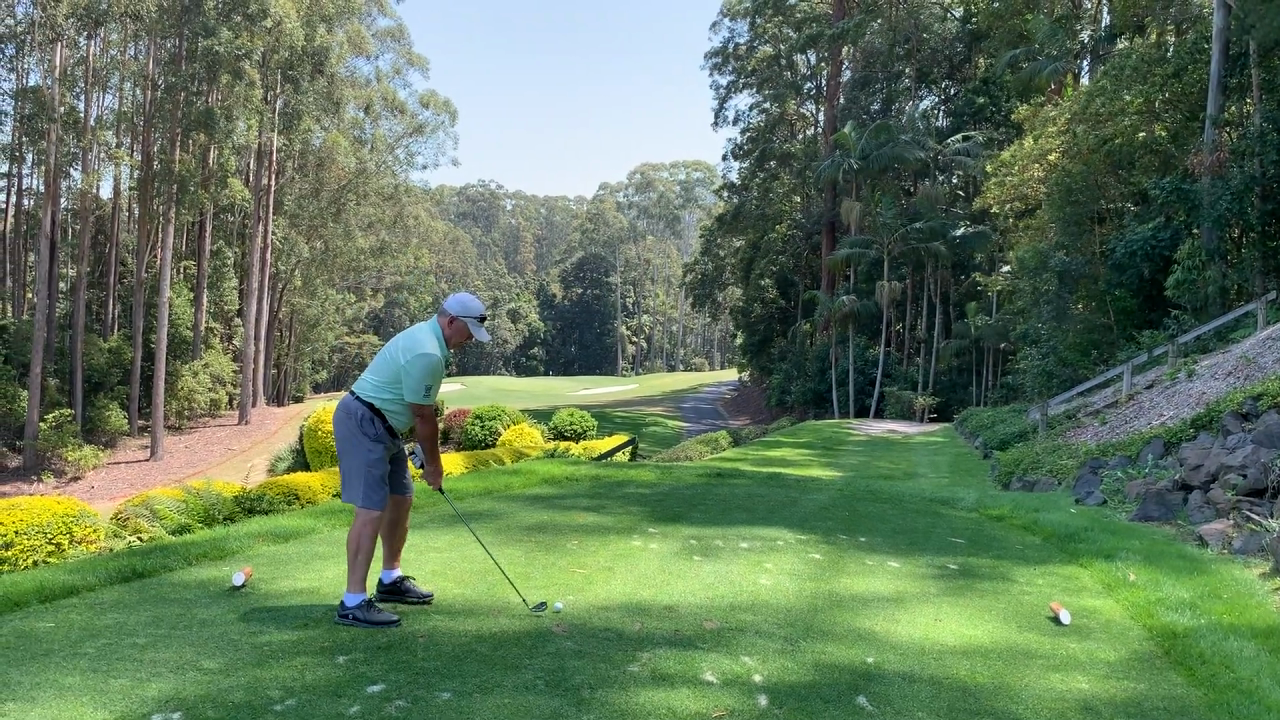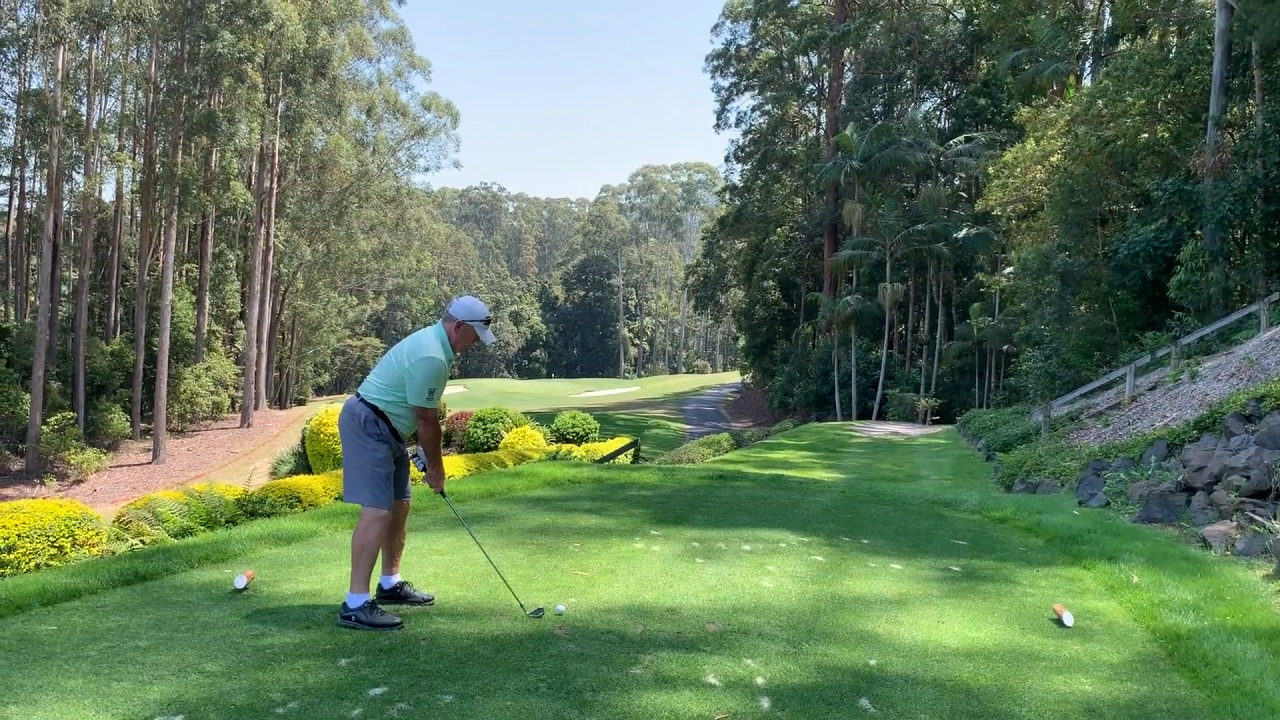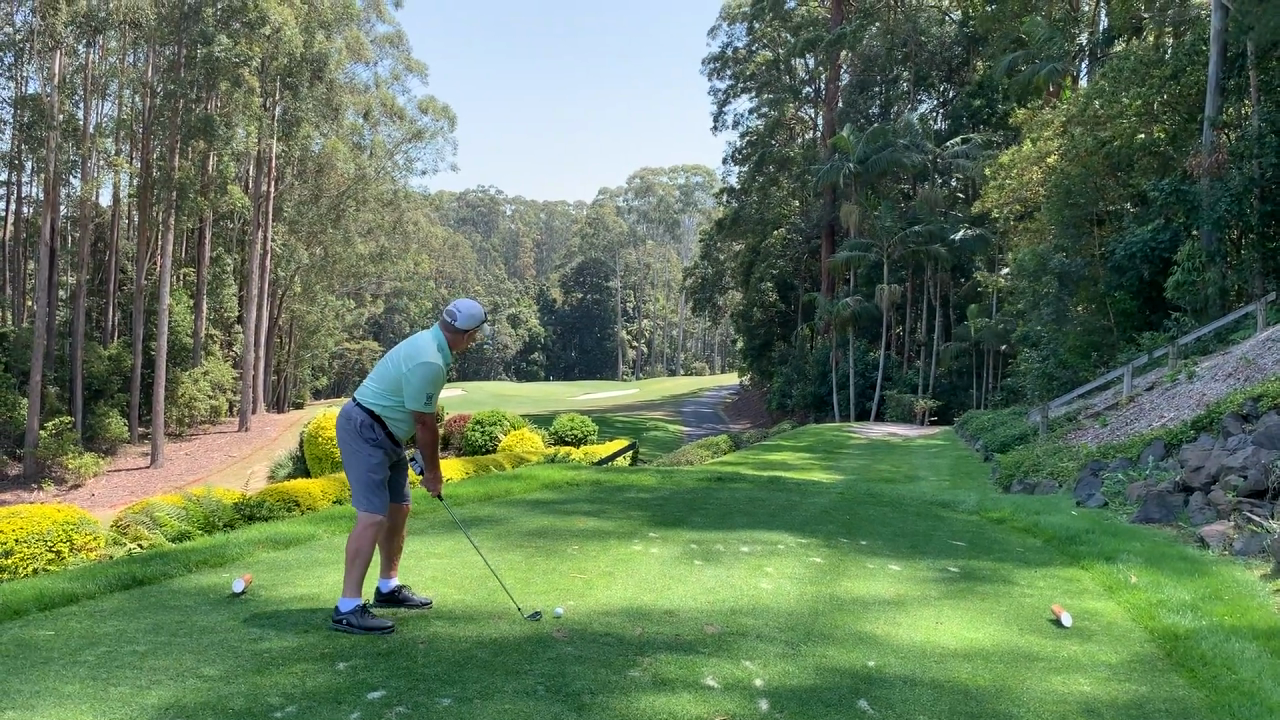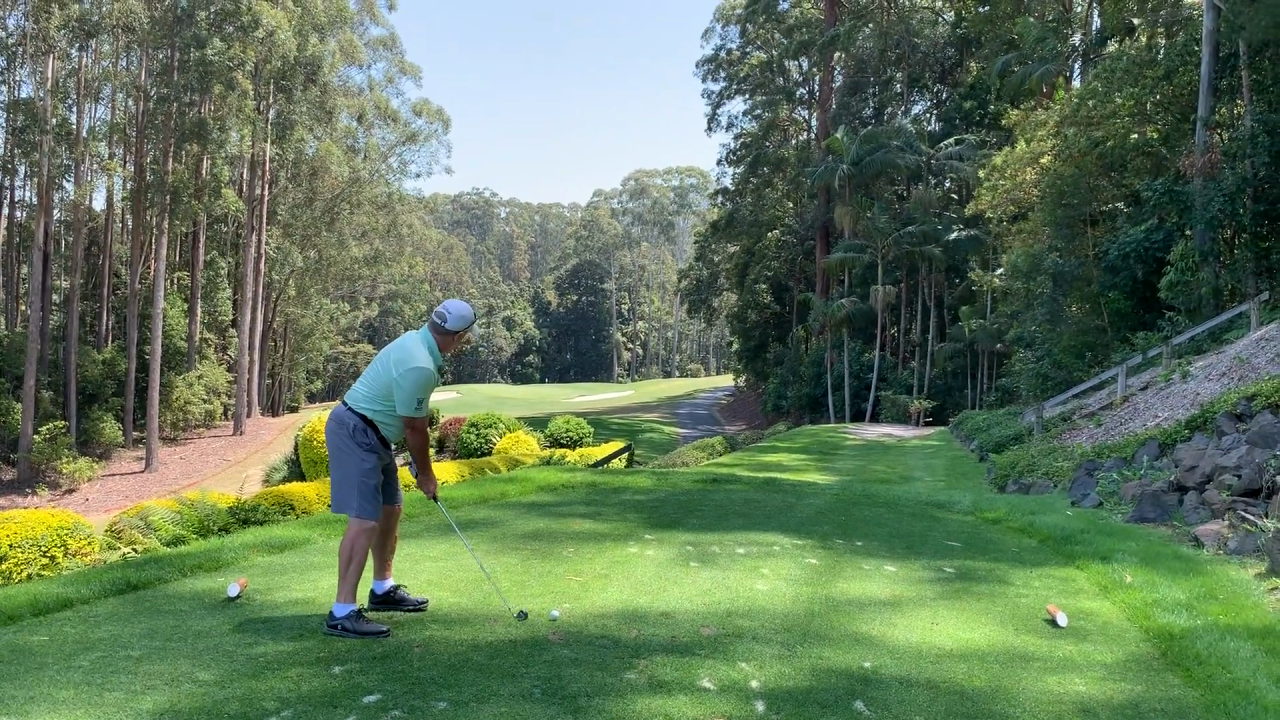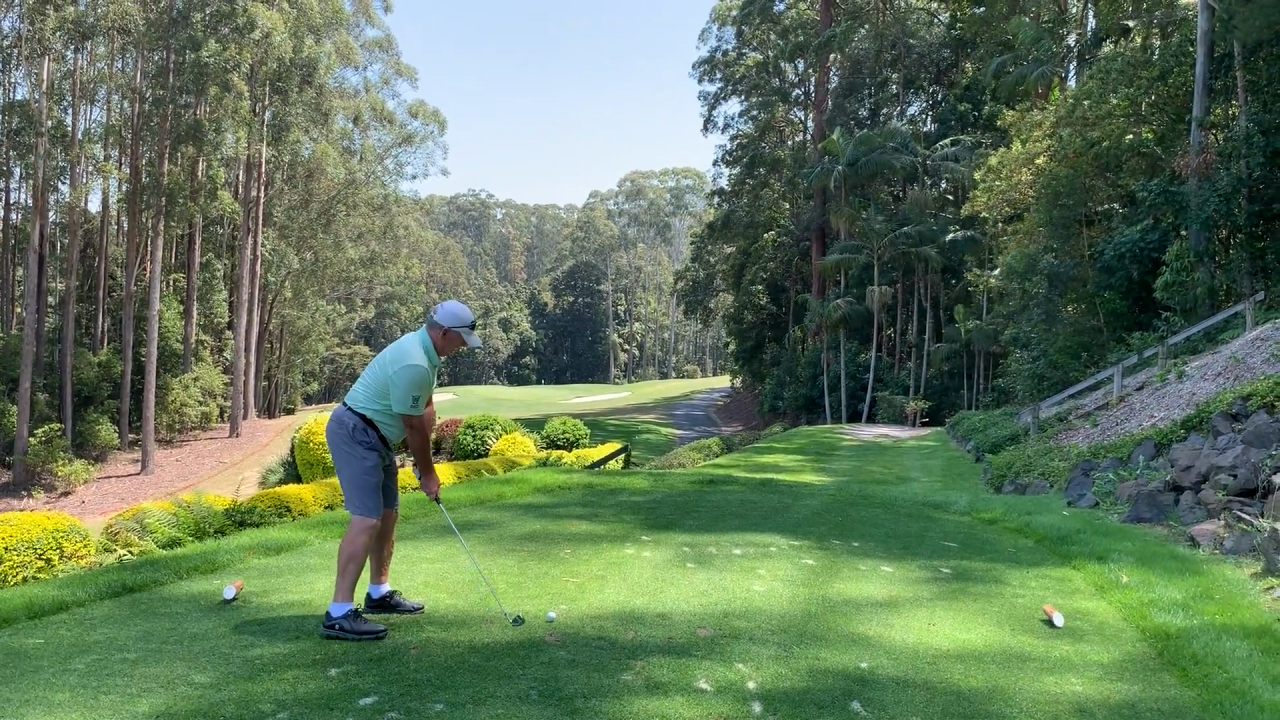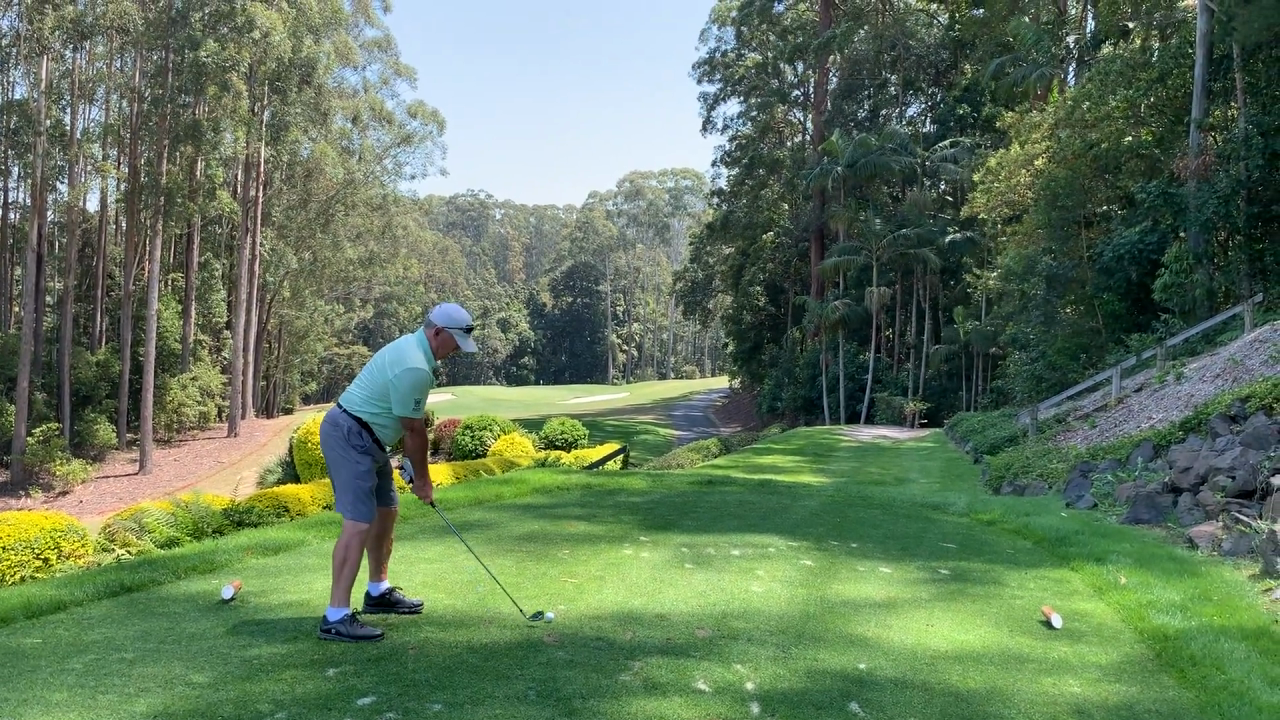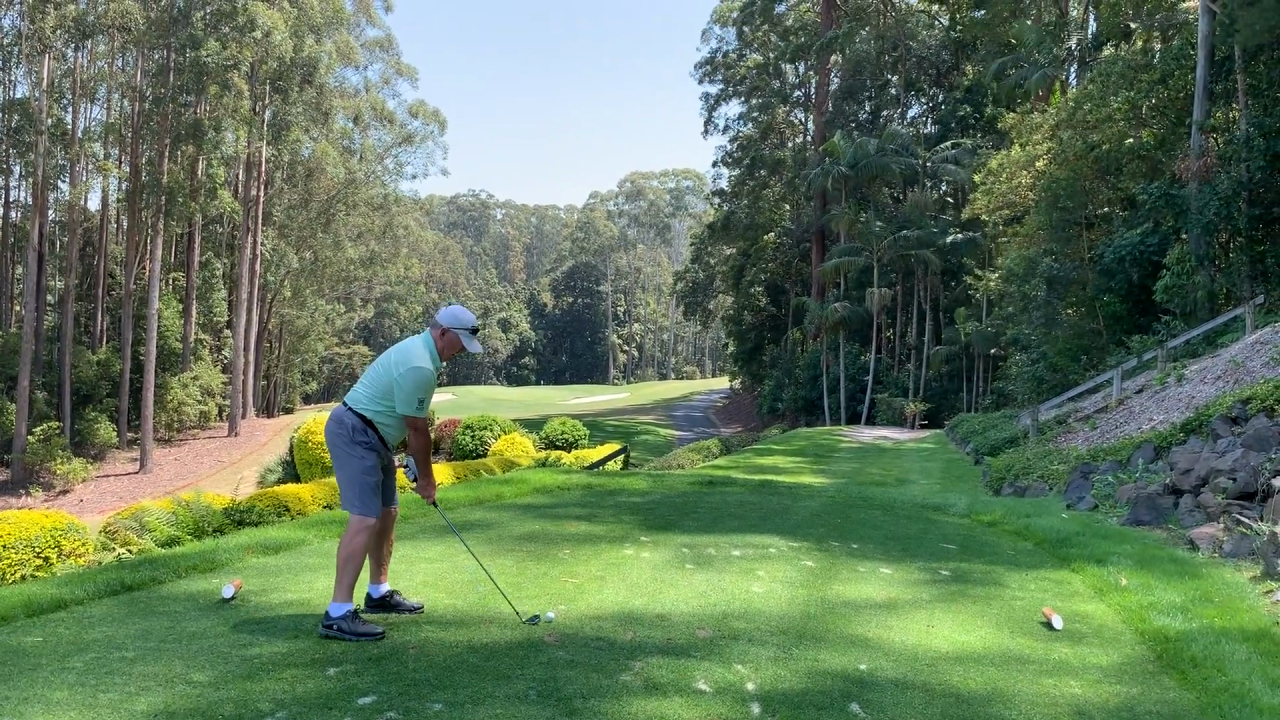
dt=0.3s
person 1, frame 1
left shoulder: (429, 337)
right shoulder: (426, 353)
left elbow: (423, 412)
right elbow: (423, 416)
left wrist: (423, 448)
right wrist: (433, 464)
left hip: (381, 425)
right hip: (363, 423)
left knee: (400, 499)
right knee: (372, 510)
left ankle: (391, 579)
right ankle: (353, 603)
person 1, frame 2
left shoulder: (434, 341)
right shoulder: (430, 357)
left elbow: (426, 415)
right elbow: (426, 418)
left wrist: (426, 452)
right wrist: (436, 467)
left hip: (385, 428)
right hip: (368, 425)
left knee: (399, 505)
right knee: (377, 511)
left ankle: (390, 583)
right ankle: (356, 604)
person 1, frame 3
left shoulder: (430, 342)
right shoulder: (428, 362)
left elbow: (424, 419)
right elbow: (425, 423)
left wrist: (423, 456)
right wrist: (433, 471)
left hip: (383, 432)
right hip: (365, 430)
left knee: (398, 508)
right knee: (373, 515)
left ankle: (389, 587)
right ankle: (348, 608)
person 1, frame 4
left shoulder: (417, 341)
right shoulder: (419, 367)
left elbow: (416, 421)
right elbow: (415, 428)
left wrist: (419, 462)
right wrist: (426, 474)
left hip: (370, 434)
right hip: (356, 433)
left knee: (389, 509)
right knee: (365, 520)
left ankle: (383, 589)
right ankle: (342, 613)
person 1, frame 5
left shoulder: (423, 349)
right shoulder: (413, 365)
left elbow: (425, 410)
right elbow: (413, 426)
left wrist: (423, 462)
right wrist: (428, 474)
left hip: (373, 437)
right hip: (356, 434)
left knee: (387, 514)
right knee: (366, 519)
left ankle: (379, 593)
right ankle: (339, 613)
person 1, frame 6
left shoulder: (416, 347)
right shoulder: (414, 368)
left elbow: (411, 424)
right elbow: (414, 430)
left wrist: (410, 461)
right wrist: (423, 479)
left hip: (365, 438)
right hip: (350, 436)
left knee: (385, 511)
right knee: (359, 523)
left ankle: (378, 591)
right ankle: (336, 617)
person 1, frame 7
left shoulder: (420, 347)
right shoulder: (419, 367)
left elbow: (414, 423)
right elbow: (418, 429)
left wrist: (414, 459)
right wrist: (427, 478)
left hip: (368, 436)
right hip: (355, 434)
left knee: (385, 513)
right knee: (364, 519)
left ankle: (379, 593)
right ankle: (338, 613)
